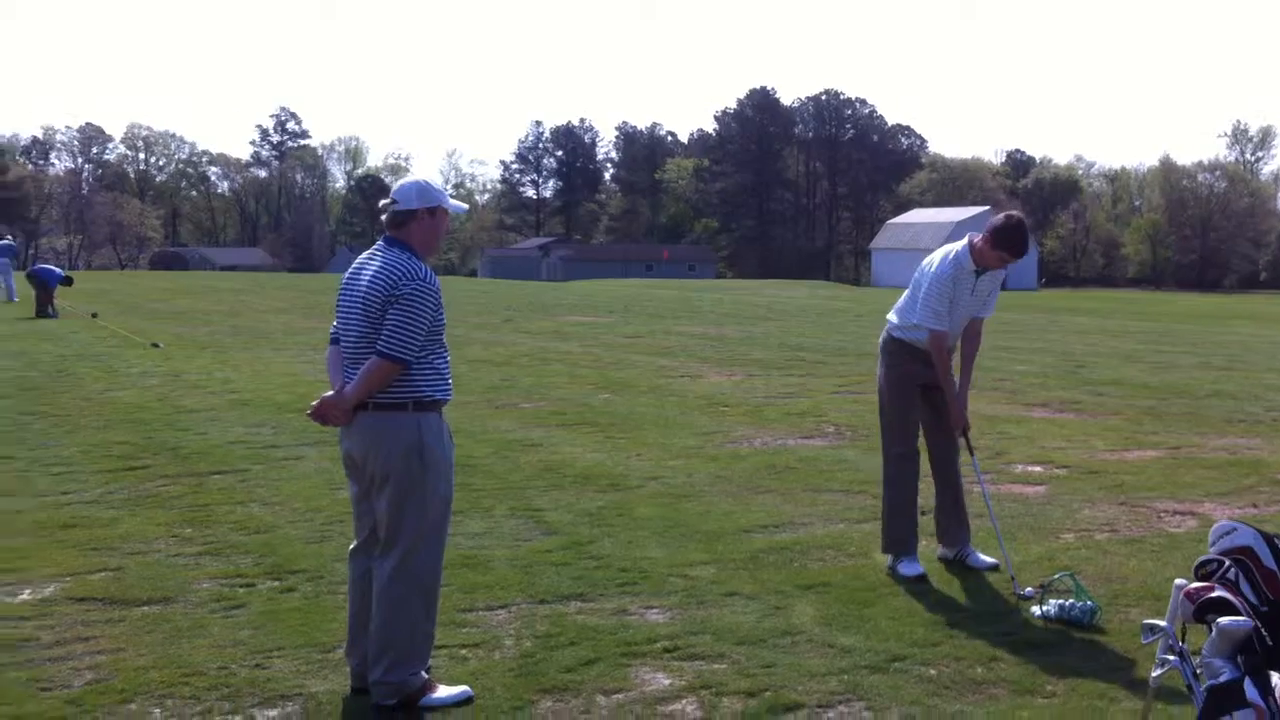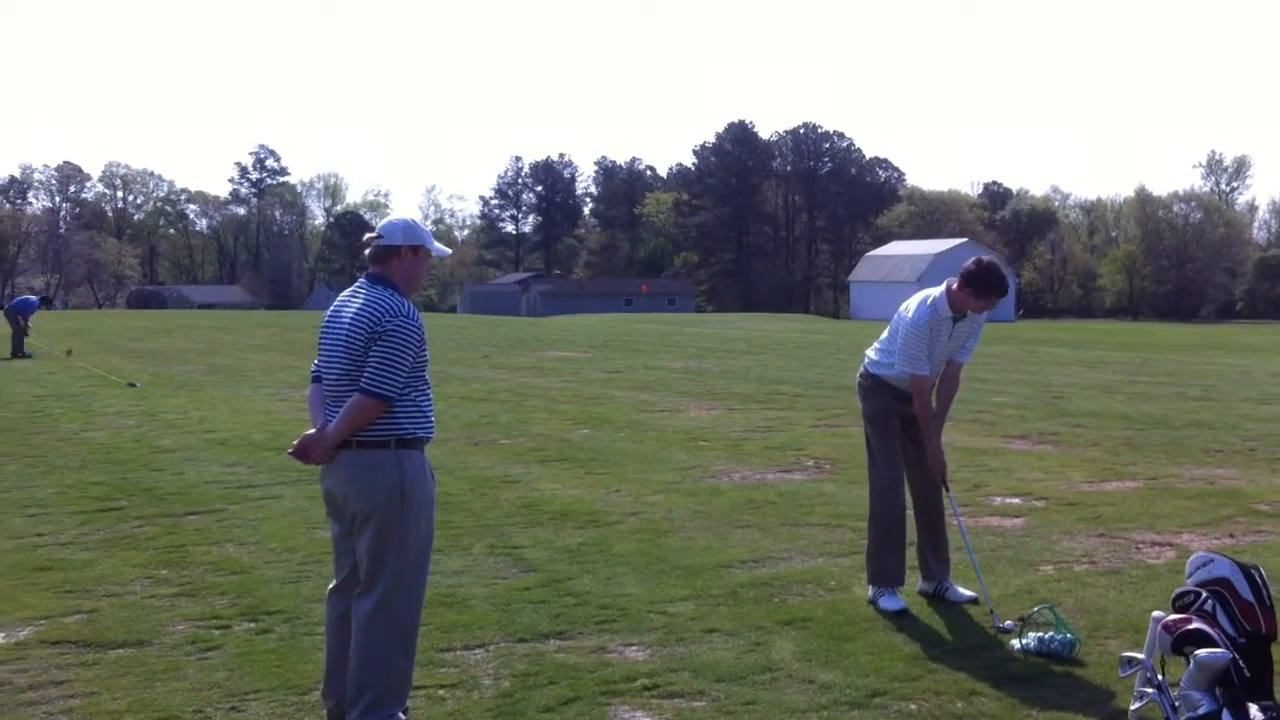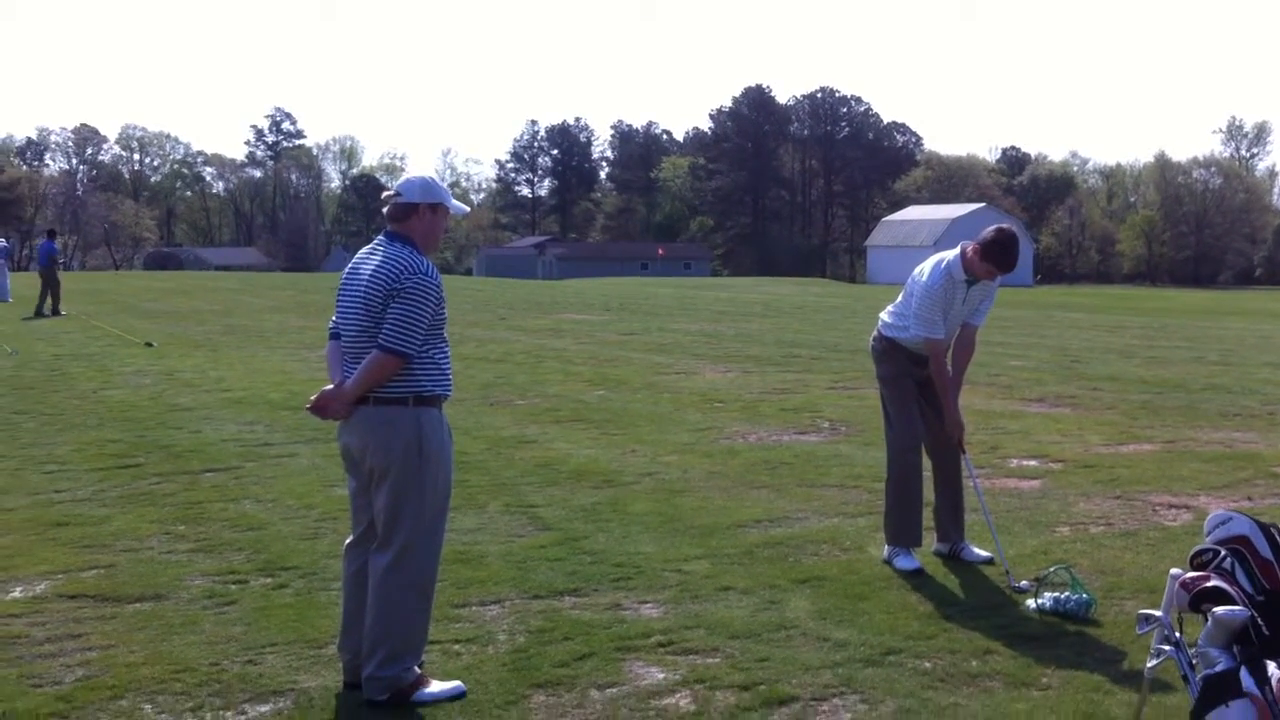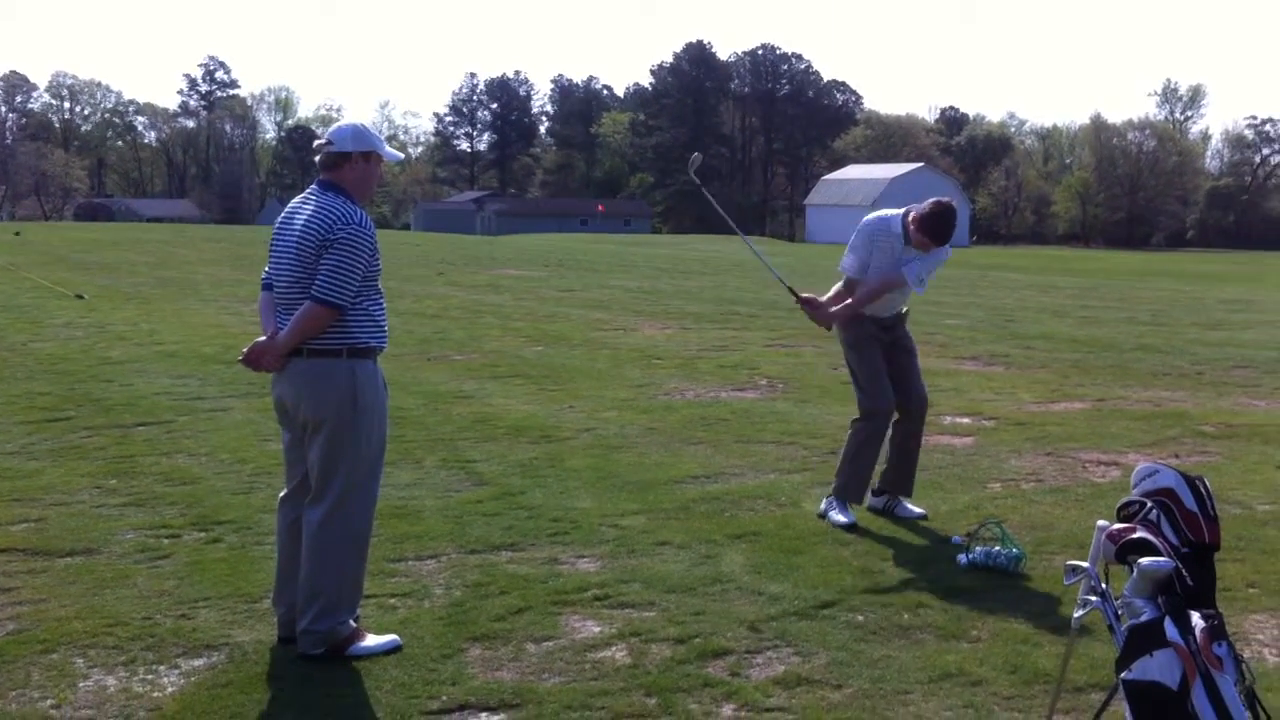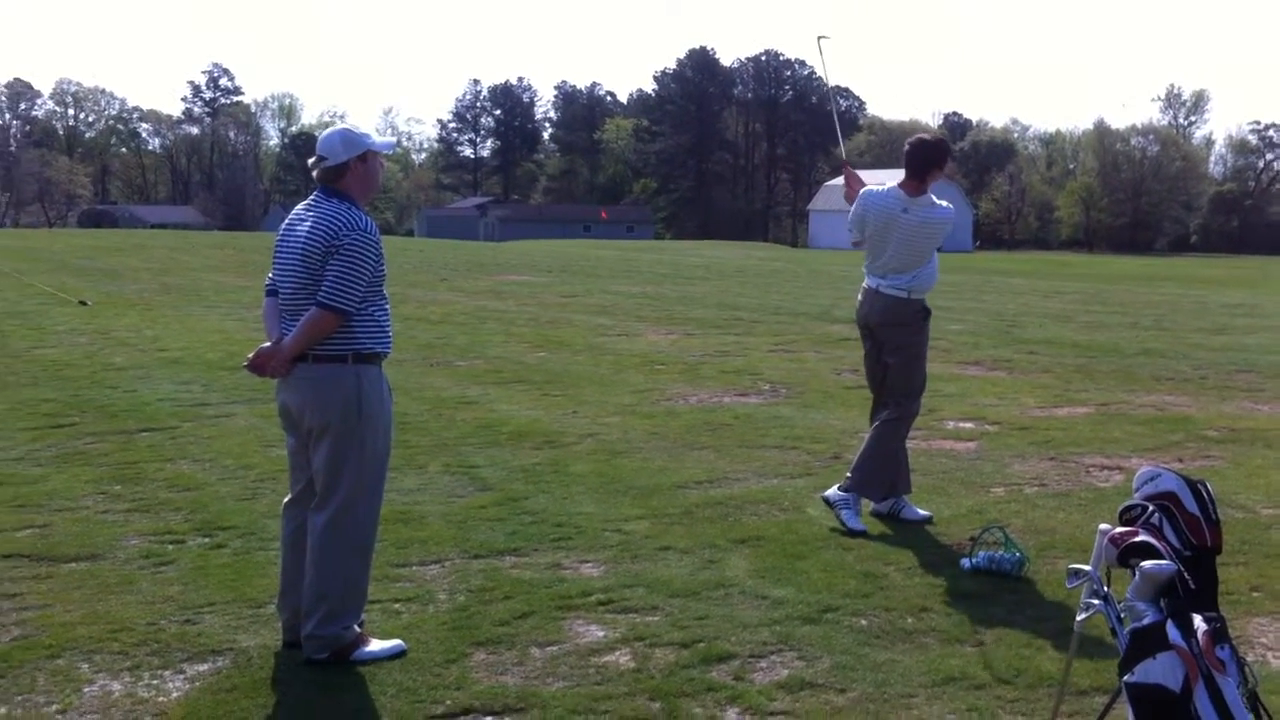
dt=1s
person 1, frame 1
left shoulder: (359, 267)
right shoulder: (415, 277)
left elbow: (338, 343)
right elbow: (390, 359)
left wrist: (340, 398)
right wrist: (343, 401)
left hip: (362, 428)
right hip: (407, 429)
left knee: (371, 549)
right knee: (409, 556)
left ankle: (367, 667)
right ankle: (398, 680)
person 1, frame 2
left shoulder: (341, 305)
right shoulder: (399, 315)
left elbow: (320, 380)
right elbow: (374, 397)
left wrist: (322, 436)
right wrist: (327, 440)
left hip: (343, 466)
right hip: (389, 466)
left knee: (350, 587)
right knee: (389, 595)
person 1, frame 3
left shoulder: (360, 262)
right shoulder: (418, 272)
left elbow: (338, 337)
right elbow: (392, 354)
left wrist: (340, 392)
right wrist: (344, 396)
left hip: (361, 422)
right hip: (407, 424)
left knee: (367, 544)
right knee: (405, 553)
left ankle: (359, 662)
right ankle: (391, 677)
person 1, frame 4
left shoulder: (293, 211)
right shoulder: (351, 221)
left elbow: (270, 288)
right elbow: (325, 305)
left wrist: (274, 343)
right wrist: (277, 348)
left hip: (295, 375)
right hip: (342, 375)
left knee: (301, 496)
right knee: (340, 504)
left ankle: (294, 616)
right ankle: (326, 630)
person 1, frame 5
left shoulder: (297, 218)
right shoulder: (355, 227)
left elbow: (275, 294)
right elbow: (330, 310)
left wrist: (278, 349)
right wrist: (283, 354)
left hip: (300, 381)
right hip: (346, 381)
left knee: (306, 502)
right knee: (345, 509)
left ankle: (299, 620)
right ankle: (331, 634)
person 2, frame 1
left shoulder: (995, 272)
right shoulder: (942, 269)
left elbow: (972, 331)
right elbow: (937, 342)
left wrist: (963, 393)
right wrist: (952, 403)
left hip: (936, 355)
right hip: (903, 352)
left knee: (946, 451)
right knee: (902, 452)
left ankle: (954, 543)
right ankle: (901, 551)
person 2, frame 2
left shoulder: (975, 317)
right shoulder: (919, 315)
left elbow: (950, 377)
right elbow: (920, 389)
left wrist: (936, 438)
right wrist: (932, 447)
left hip: (916, 392)
right hip: (882, 389)
left knee: (929, 485)
right knee: (888, 484)
left ankle: (935, 577)
right ankle: (882, 584)
person 2, frame 3
left shoulder: (988, 281)
right shoulder: (934, 279)
left elbow: (965, 340)
right elbow: (937, 354)
left wrist: (953, 400)
right wrist: (950, 411)
left hip: (930, 355)
right hip: (895, 352)
left knee: (947, 445)
right knee: (906, 445)
left ankle: (950, 538)
right ankle: (898, 544)
person 2, frame 4
left shoulder: (937, 249)
right shoulder: (874, 227)
left elbow: (883, 289)
right elbow: (851, 282)
left wrist: (835, 309)
right wrist: (827, 305)
left hip: (891, 320)
right hip: (859, 322)
left knee: (914, 406)
right knee: (877, 408)
left ankle: (887, 493)
right ankle: (838, 499)
person 2, frame 5
left shoulder: (870, 199)
right shoulder: (943, 216)
left hip: (870, 302)
right hip: (906, 312)
left knee: (887, 403)
right knee: (902, 406)
left ankle: (888, 494)
right ankle: (848, 490)
